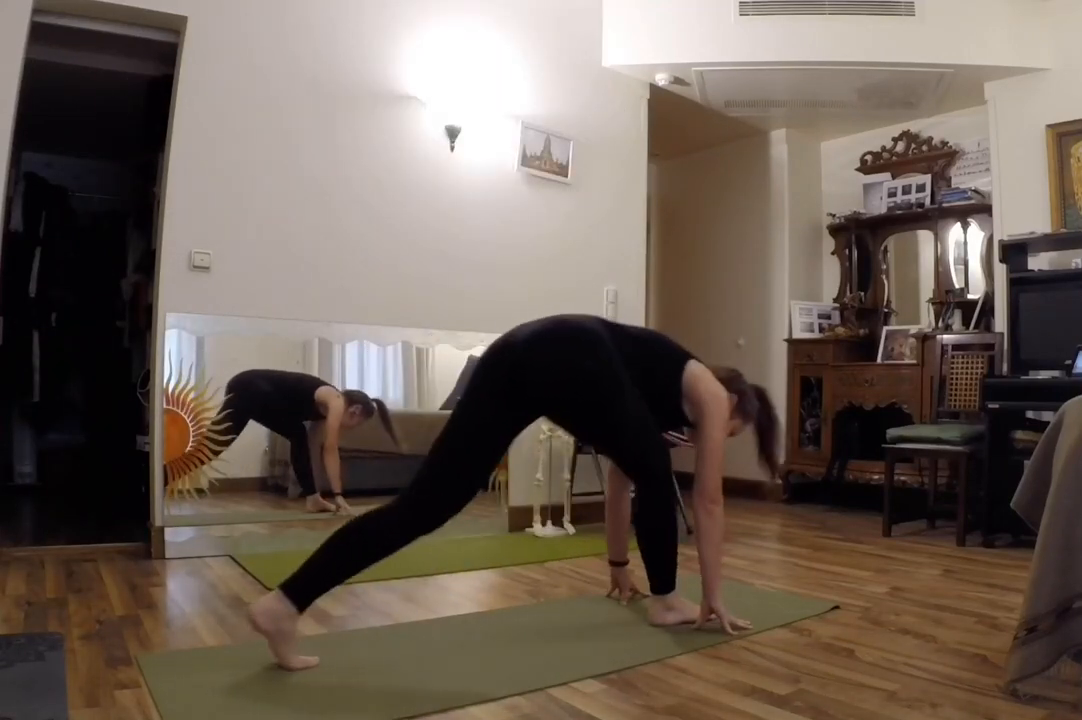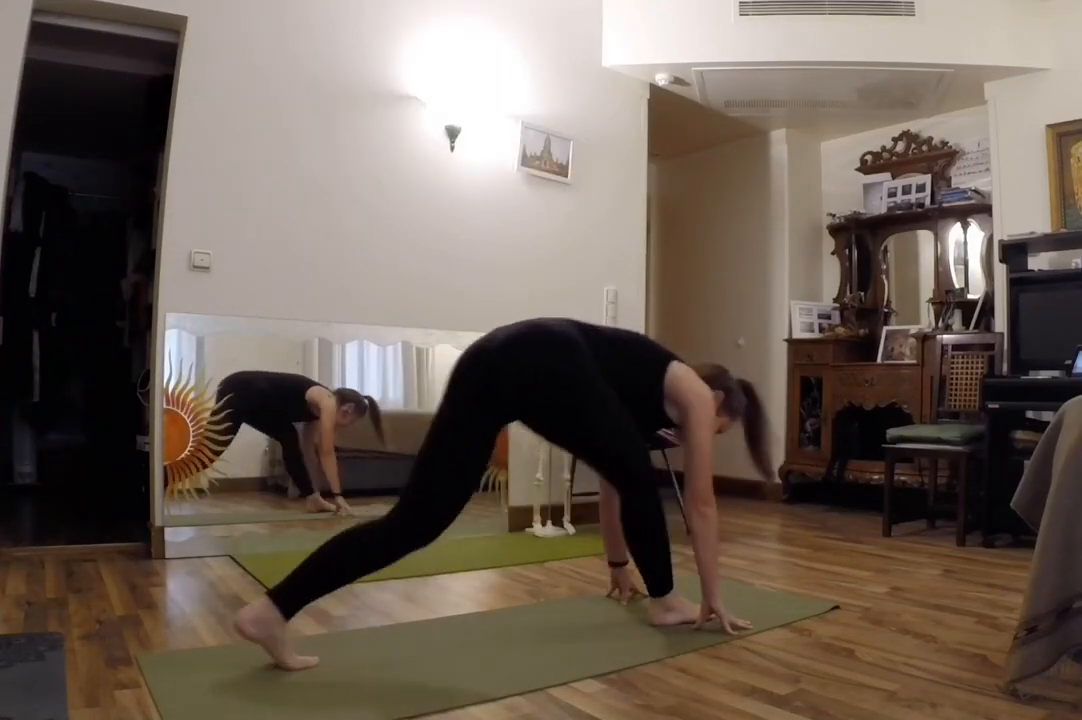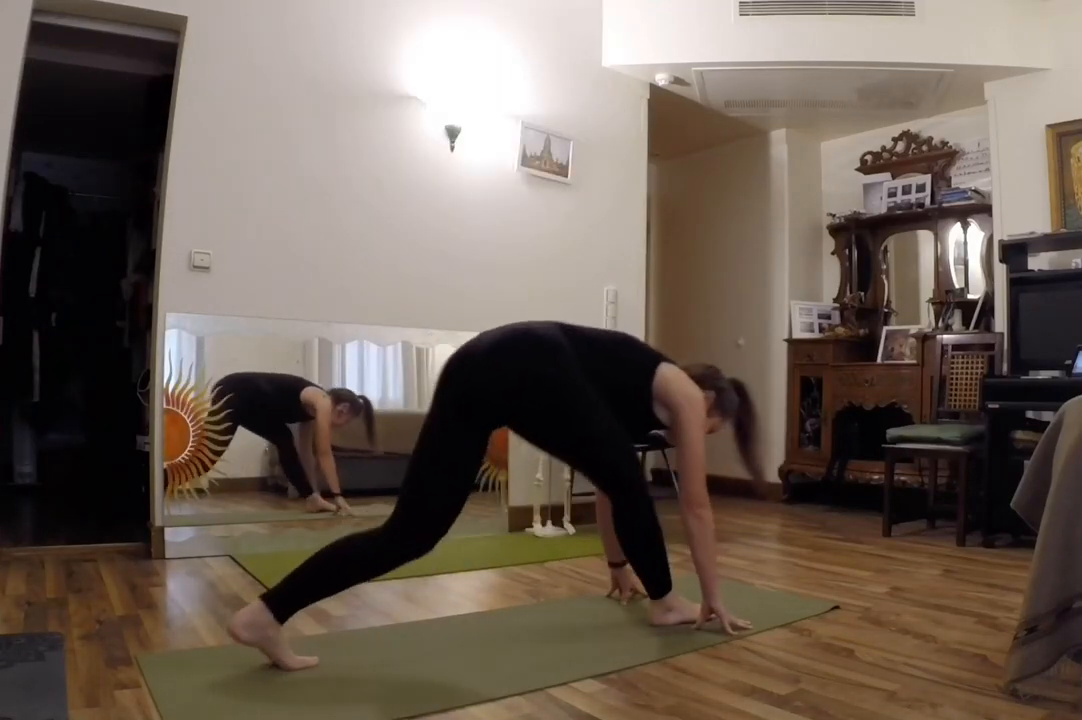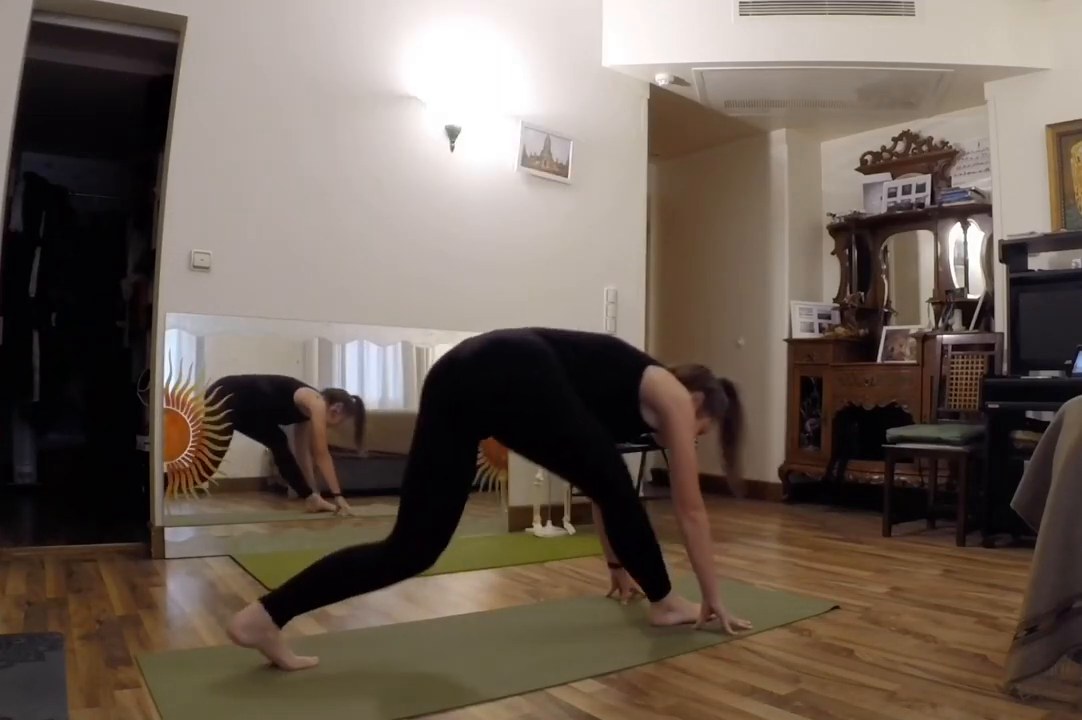
dt=0.1s
person 1, frame 1
left shoulder: (667, 392)
right shoulder: (711, 393)
left elbow: (618, 484)
right elbow: (708, 502)
left wrist: (618, 567)
right wrist: (713, 598)
left hip: (517, 351)
right hip: (569, 360)
left knee: (426, 502)
right knee: (654, 476)
left ankle: (282, 604)
right ankle: (665, 602)
person 1, frame 2
left shoulder: (654, 385)
right shoulder: (694, 393)
left elbow: (611, 486)
right elbow: (701, 503)
left wrist: (619, 566)
right wrist: (714, 598)
left hip: (490, 358)
right hip: (545, 365)
left knee: (416, 521)
right knee: (637, 479)
left ankle: (270, 611)
right ankle: (665, 603)
person 1, frame 3
left shoulder: (645, 385)
right shoulder: (683, 393)
left elbow: (605, 489)
right elbow: (695, 505)
left wrist: (618, 567)
right wrist: (713, 599)
left hip: (475, 362)
right hip: (530, 369)
left knee: (411, 531)
right knee: (627, 481)
left ankle: (264, 615)
right ankle: (664, 603)
person 1, frame 4
left shoulder: (635, 388)
right shoulder: (673, 397)
left elbow: (597, 473)
right elbow: (690, 508)
left wrist: (619, 565)
right wrist: (713, 598)
left hip: (458, 372)
right hip: (515, 377)
left knee: (412, 549)
right knee: (614, 490)
left ankle: (264, 616)
right ankle: (665, 603)
person 2, frame 1
left shoulder: (326, 407)
right shoulder: (336, 402)
left elbow: (314, 443)
right elbow: (330, 451)
left wrist: (312, 495)
right wrist: (338, 496)
left hip: (259, 394)
right hip: (247, 389)
left knee: (298, 435)
right knee: (216, 446)
left ankle: (312, 499)
person 2, frame 2
left shoulder: (318, 407)
right shoulder: (328, 402)
left elbow: (308, 448)
right elbow: (327, 452)
left wrist: (312, 494)
right wrist: (337, 496)
left hip: (248, 397)
right hip: (236, 391)
left knee: (289, 437)
left ankle: (312, 499)
person 2, frame 3
left shoulder: (312, 407)
right shoulder: (323, 402)
left elbow: (306, 450)
right elbow: (324, 453)
left wrist: (313, 496)
right wrist: (337, 496)
left hip: (245, 399)
right hip: (233, 392)
left knee: (283, 439)
left ankle: (311, 499)
person 2, frame 4
left shoulder: (307, 409)
right shoulder: (316, 403)
left elbow: (304, 452)
right elbow: (321, 454)
left wrist: (313, 495)
right wrist: (338, 496)
right hip: (226, 394)
left knee: (278, 443)
left ankle: (311, 499)
